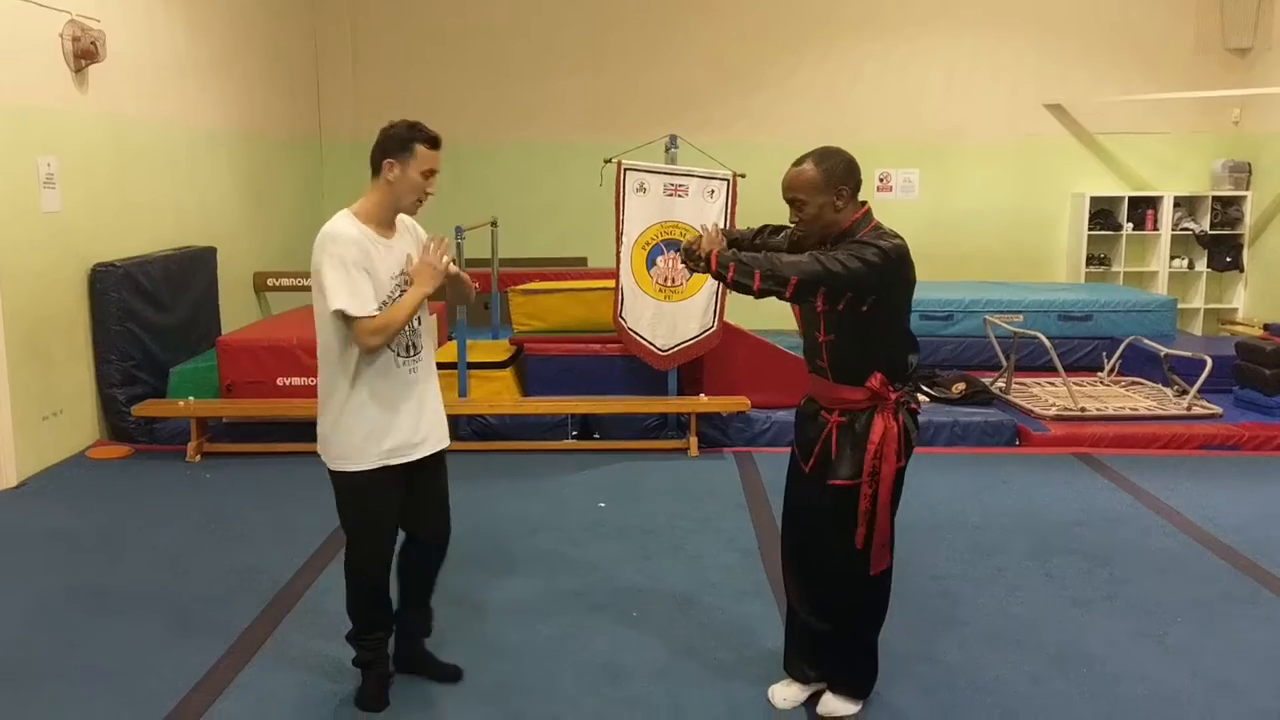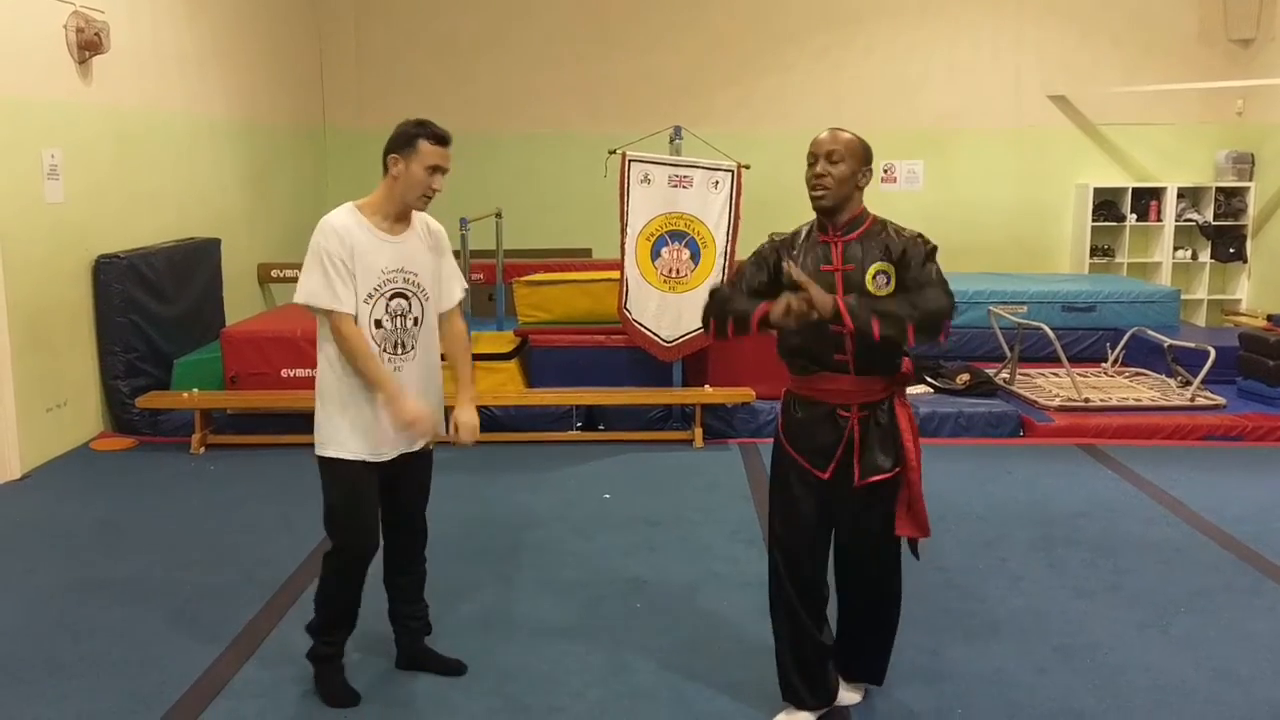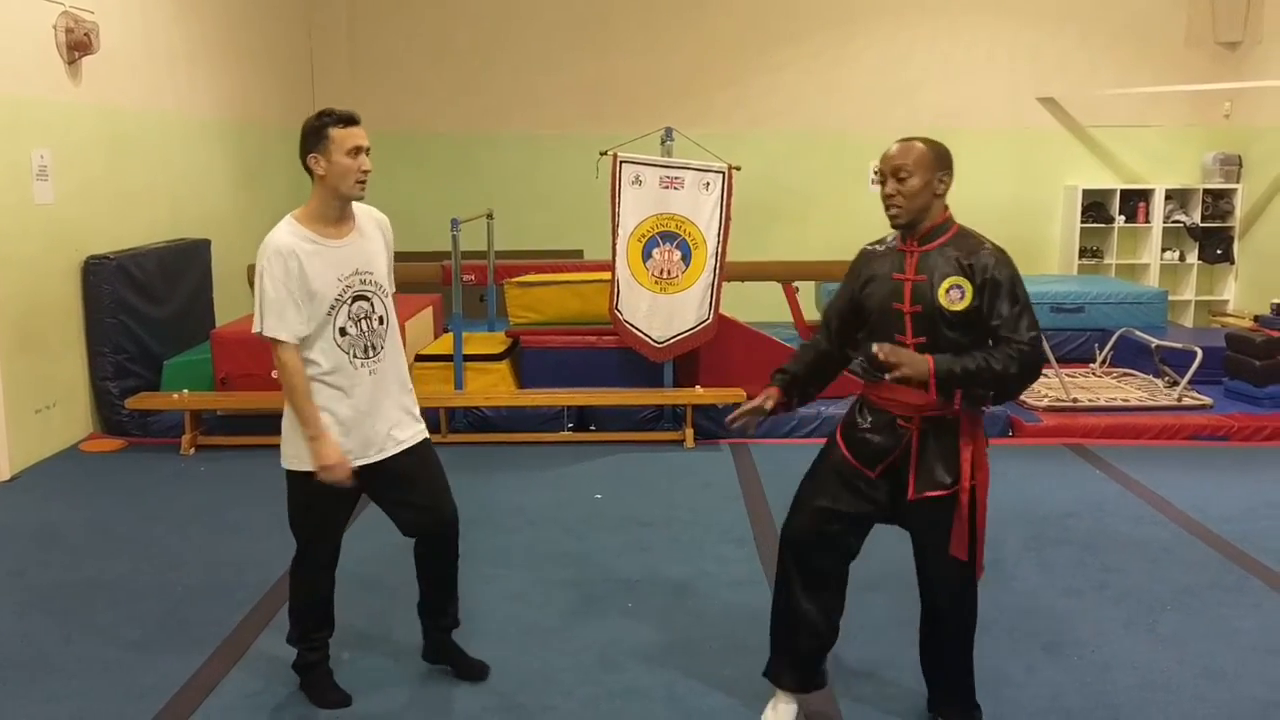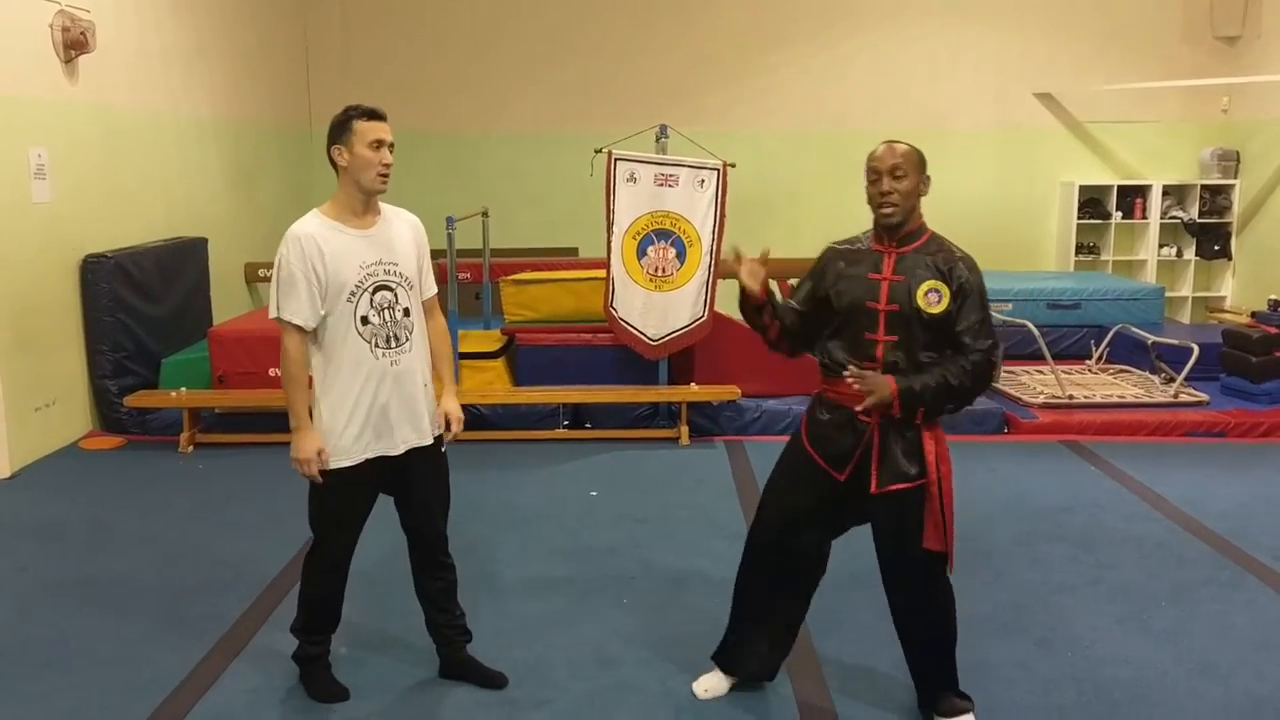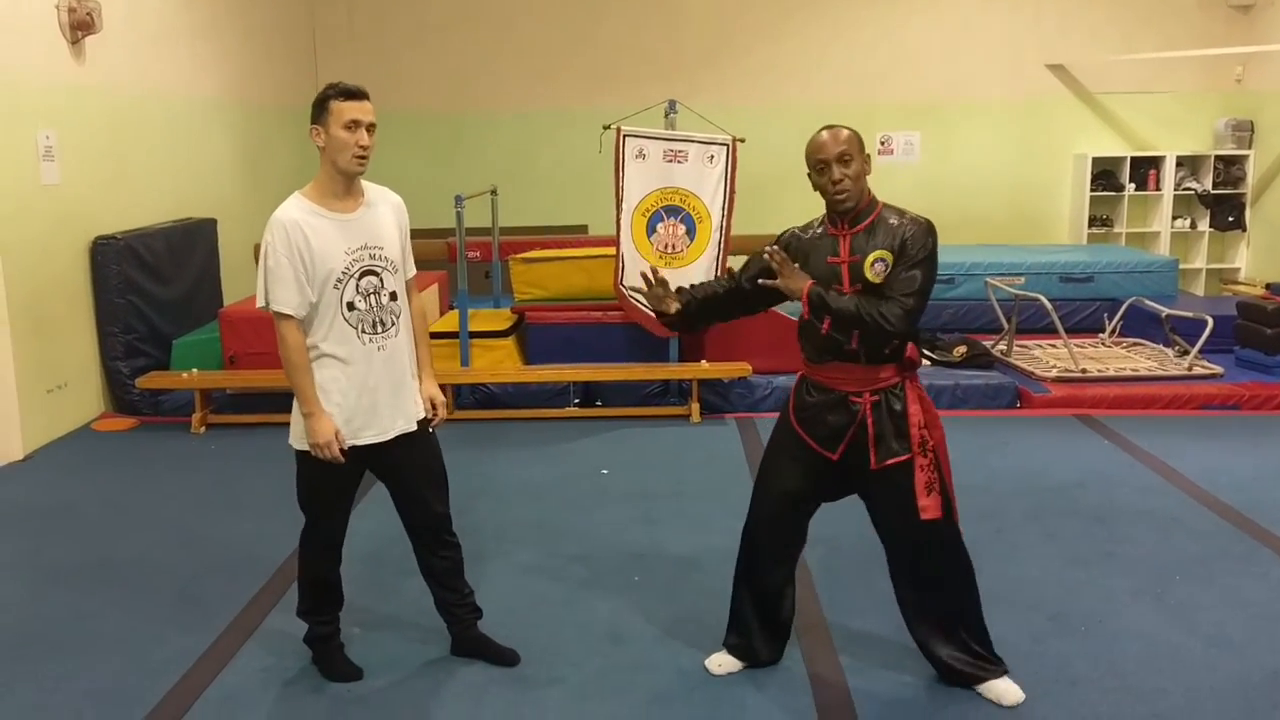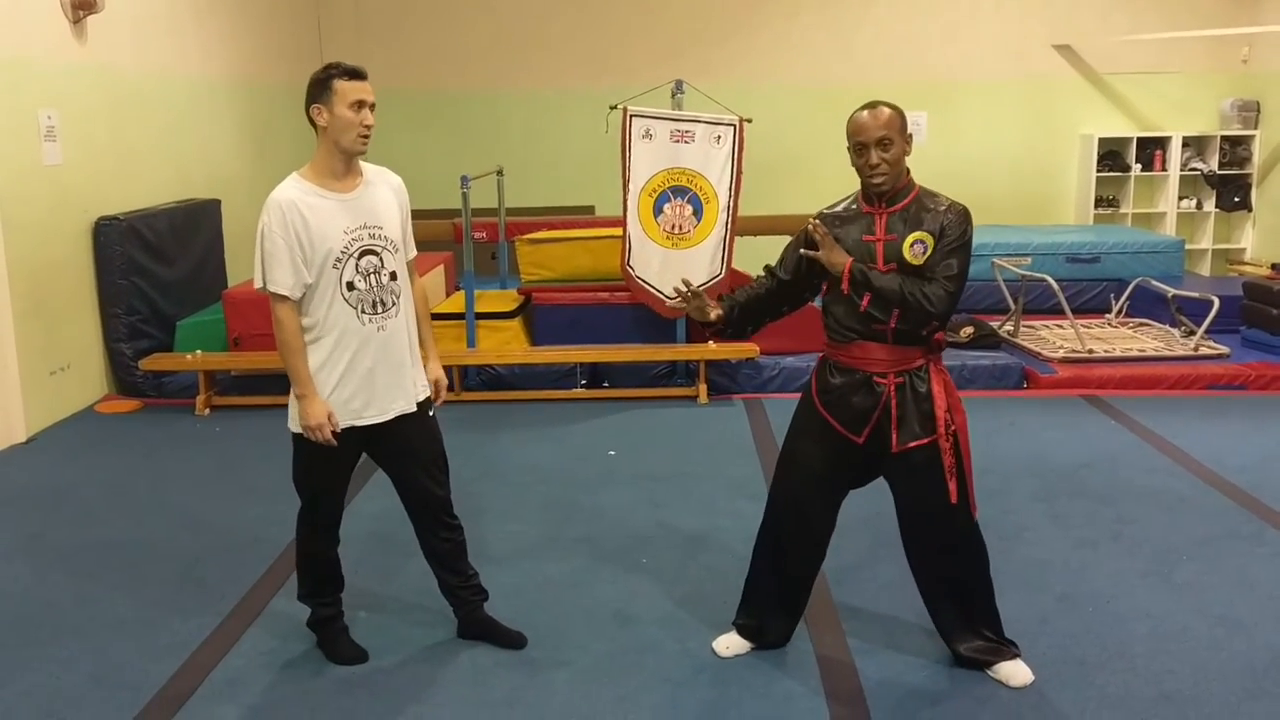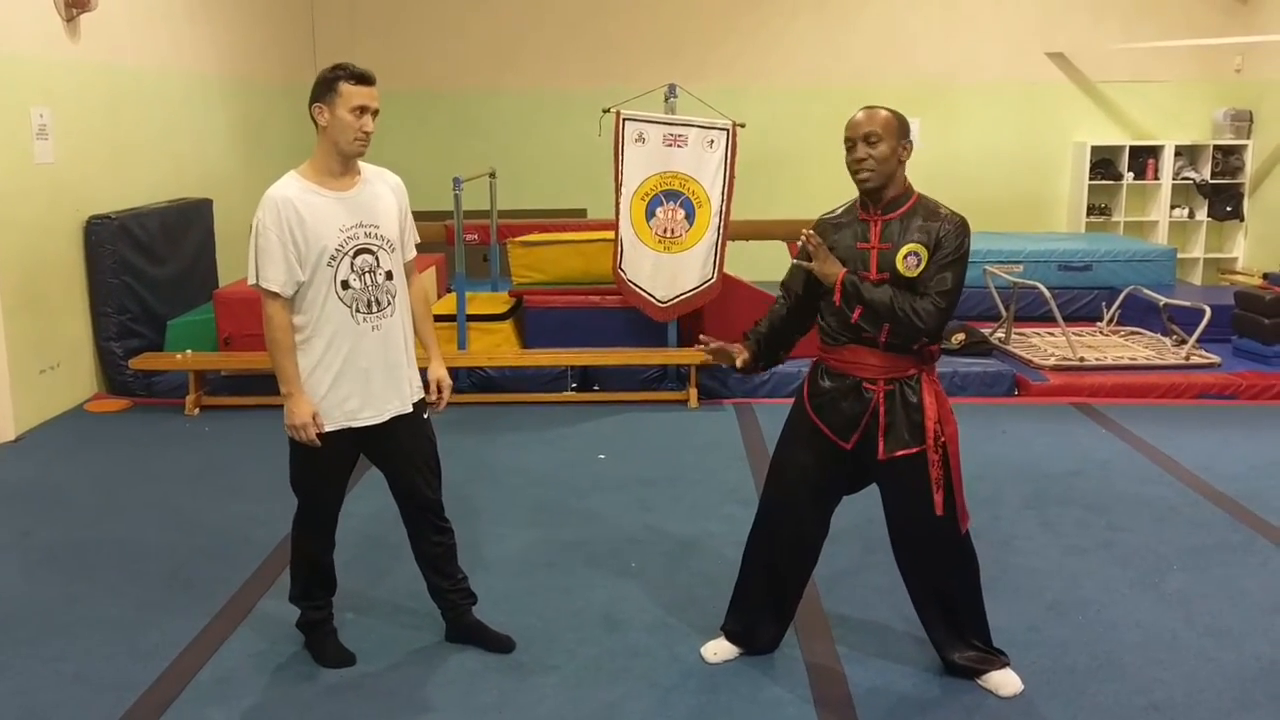
dt=0.7s
person 1, frame 1
left shoulder: (408, 230)
right shoulder: (340, 239)
left elbow: (462, 296)
right elbow: (371, 333)
left wrist: (451, 276)
right wrist: (420, 285)
left hip: (418, 427)
right hip: (363, 437)
left knee: (431, 537)
right knee: (370, 552)
left ankle: (411, 645)
right ankle: (373, 662)
person 1, frame 2
left shoulder: (432, 234)
right shoulder: (338, 231)
left elbow: (451, 318)
right elbow: (344, 329)
left wrist: (464, 398)
right wrist: (396, 400)
left hip: (414, 428)
right hip: (352, 431)
left knee: (409, 540)
right knee: (354, 545)
left ankle: (412, 641)
right ankle: (327, 655)
person 1, frame 3
left shoulder: (376, 226)
right shoulder: (283, 248)
right elbow: (286, 353)
right wrist: (319, 439)
left hip: (396, 424)
right hip: (324, 440)
left knee: (440, 526)
right knee: (317, 556)
left ankle: (439, 636)
right ankle: (312, 662)
person 1, frame 4
left shoulder: (409, 227)
right shoulder: (308, 238)
right elbow: (294, 340)
left wrist: (447, 390)
right wrist: (302, 429)
left hip: (416, 427)
right hip: (345, 436)
left knee: (431, 544)
right knee: (331, 552)
left ankle: (453, 650)
right ankle: (312, 656)
person 1, frame 5
left shoulder: (390, 206)
right shoulder: (291, 224)
right elbow: (288, 328)
left wrist: (426, 376)
right wrist: (313, 414)
left hip: (401, 410)
right hip: (335, 421)
left knee: (434, 524)
right knee: (324, 536)
left ankle: (464, 628)
right ankle: (324, 638)
person 1, frame 6
left shoulder: (390, 187)
right shoulder: (289, 204)
right elbow: (283, 308)
left wrist: (430, 356)
right wrist: (307, 395)
left hip: (401, 392)
right hip: (332, 403)
left knee: (435, 506)
right knee: (321, 519)
left ankle: (470, 610)
right ankle: (327, 620)
person 1, frame 7
left shoulder: (390, 187)
right shoulder: (285, 202)
right elbow: (275, 305)
left wrist: (434, 357)
right wrist: (293, 394)
left hip: (398, 392)
right hip: (326, 403)
left knee: (427, 509)
right knee: (317, 519)
left ankle: (458, 613)
right ankle: (317, 622)
person 2, frame 1
left shoulder: (883, 254)
right shoulder: (816, 239)
left elbow: (801, 277)
right elbow: (764, 243)
left wrist: (718, 261)
right wrist: (715, 240)
left hip: (871, 428)
right hip: (821, 417)
left knee: (856, 558)
right knee: (803, 547)
right ankle: (809, 665)
person 2, frame 2
left shoulder: (903, 247)
right shoulder: (784, 249)
left elbow: (933, 315)
right elbow: (717, 315)
left wrist: (840, 305)
right wrist: (766, 311)
left hip: (876, 427)
right hip: (805, 424)
left knee: (871, 563)
right knee: (795, 562)
left ankle: (856, 669)
person 2, frame 3
left shoulder: (983, 262)
right shoulder: (873, 259)
left elbow: (1022, 358)
right elbow: (834, 336)
left wrist: (936, 371)
right wrist: (780, 390)
left hip: (944, 441)
right hip: (869, 428)
left knee: (947, 581)
right knee: (808, 536)
person 2, frame 4
left shoulder: (953, 269)
right shoulder: (840, 259)
left elbow: (978, 364)
right elbow: (795, 332)
left wrist: (903, 391)
right wrist: (759, 299)
left hip: (905, 440)
right hip: (830, 428)
left knee: (918, 574)
right knee: (777, 544)
right ankle: (741, 662)
person 2, frame 5
left shoulder: (911, 235)
right shoulder: (799, 242)
left elbow: (892, 321)
right elbow: (738, 291)
left wrist: (812, 295)
right wrist: (680, 305)
left hip: (890, 410)
right hip: (818, 405)
left knee: (927, 540)
right knee: (769, 525)
left ankle: (972, 661)
right ankle: (752, 643)
person 2, frame 6
left shoulder: (947, 219)
right shoulder: (831, 222)
left elbow: (934, 304)
right elbow: (779, 287)
left wrist: (852, 271)
right wrist: (722, 313)
left hip: (914, 395)
right hip: (839, 389)
left knee: (944, 525)
right knee: (792, 510)
left ankle: (983, 644)
right ankle: (760, 625)
person 2, frame 7
left shoulder: (944, 228)
right shoulder: (829, 227)
left elbow: (925, 319)
right elbow: (793, 309)
left wrist: (844, 282)
right wrist: (749, 351)
left hip: (905, 403)
right hip: (830, 397)
left knee: (933, 535)
right knee: (783, 519)
left ankle: (973, 653)
right ankle: (748, 631)
